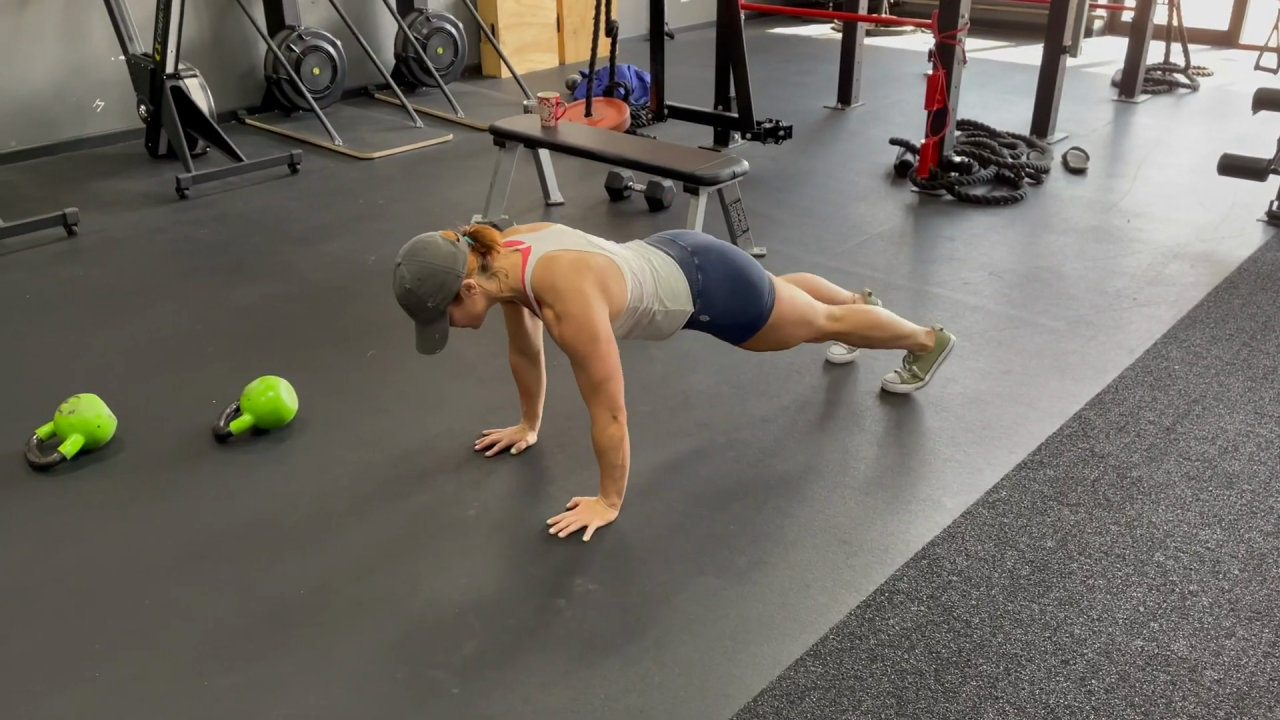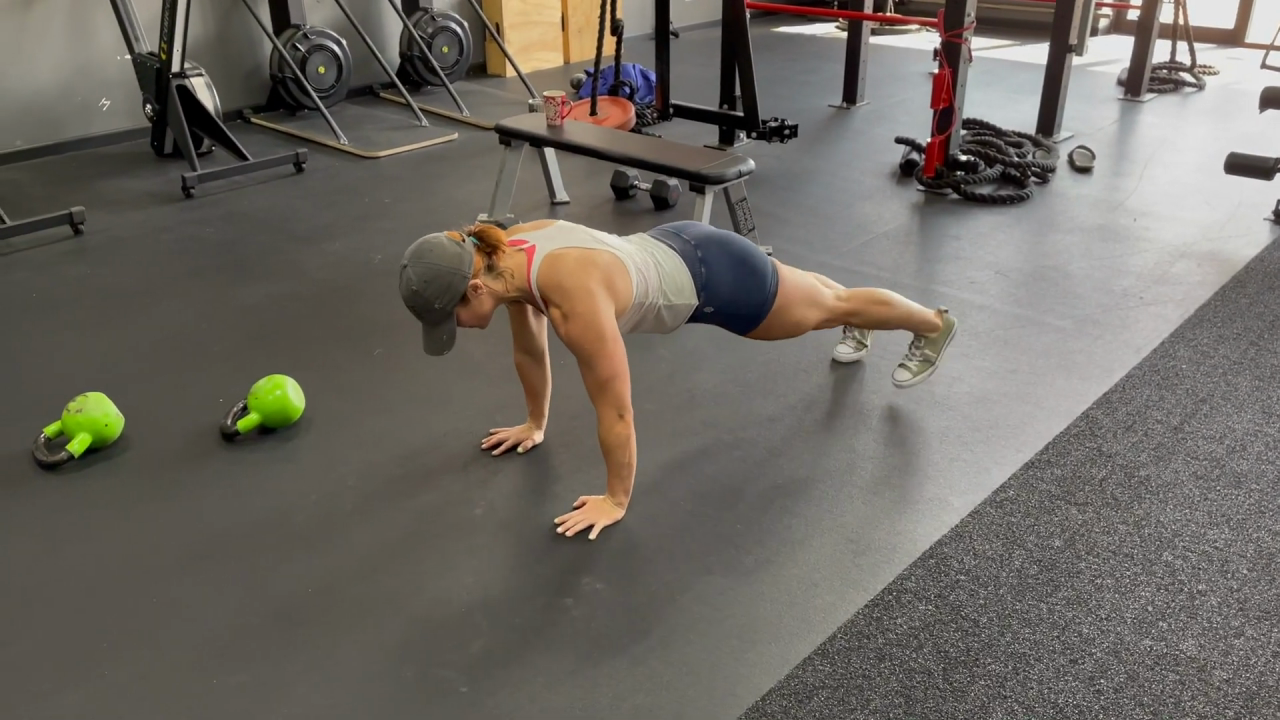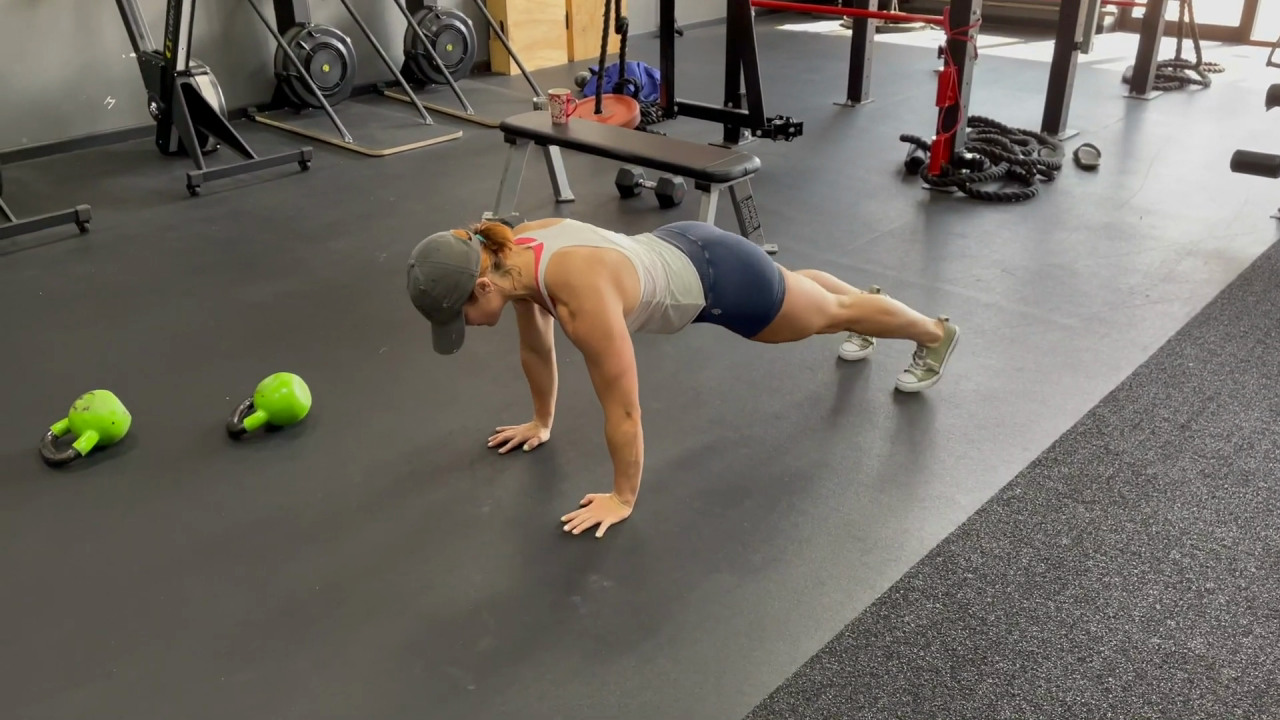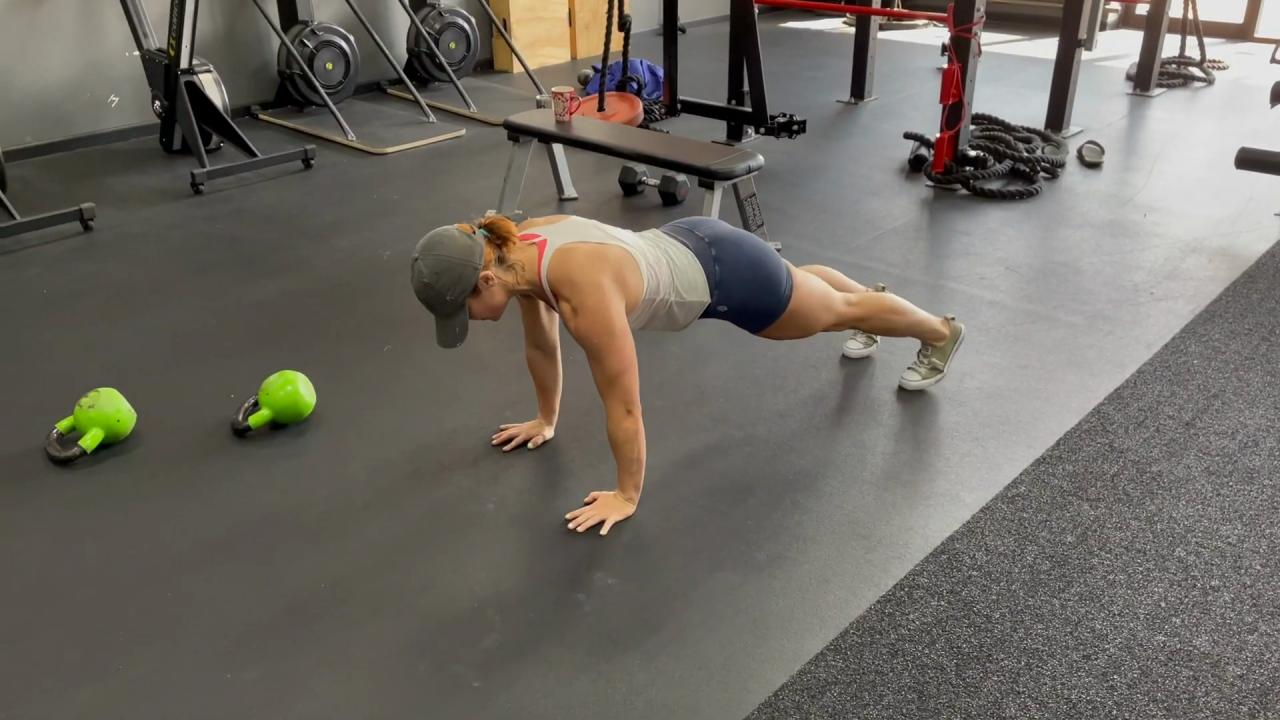
dt=0.2s
person 1, frame 1
left shoulder: (566, 298)
right shoulder: (504, 255)
left elbow: (609, 412)
right elbow: (524, 350)
left wrist: (609, 501)
right wrist: (529, 424)
left hip: (709, 287)
right hip: (670, 255)
left knee: (821, 324)
right knee: (784, 292)
left ankle: (928, 342)
right ankle: (857, 298)
person 1, frame 2
left shoulder: (572, 297)
right shoulder: (508, 254)
left elbow: (615, 410)
right elbow: (529, 350)
left wrist: (616, 500)
right wrist: (535, 423)
left hip: (713, 277)
right hip: (673, 250)
left knee: (826, 307)
right knee: (803, 297)
left ankle: (933, 324)
right ankle: (857, 328)
person 1, frame 3
left shoulder: (580, 294)
right shoulder: (515, 254)
left elbow: (622, 408)
right elbow: (535, 348)
left wrist: (623, 497)
right wrist: (541, 421)
left hip: (721, 279)
right hip: (680, 250)
left knee: (829, 314)
right knee: (805, 294)
left ankle: (935, 333)
right ankle: (862, 298)
person 1, frame 4
left shoulder: (582, 291)
right shoulder: (520, 249)
left elbow: (624, 404)
right elbow: (540, 345)
left wrist: (627, 496)
right wrist: (546, 419)
left hip: (727, 274)
right hip: (688, 245)
left knee: (836, 312)
right knee: (800, 283)
left ankle: (941, 333)
right ankle: (870, 292)
